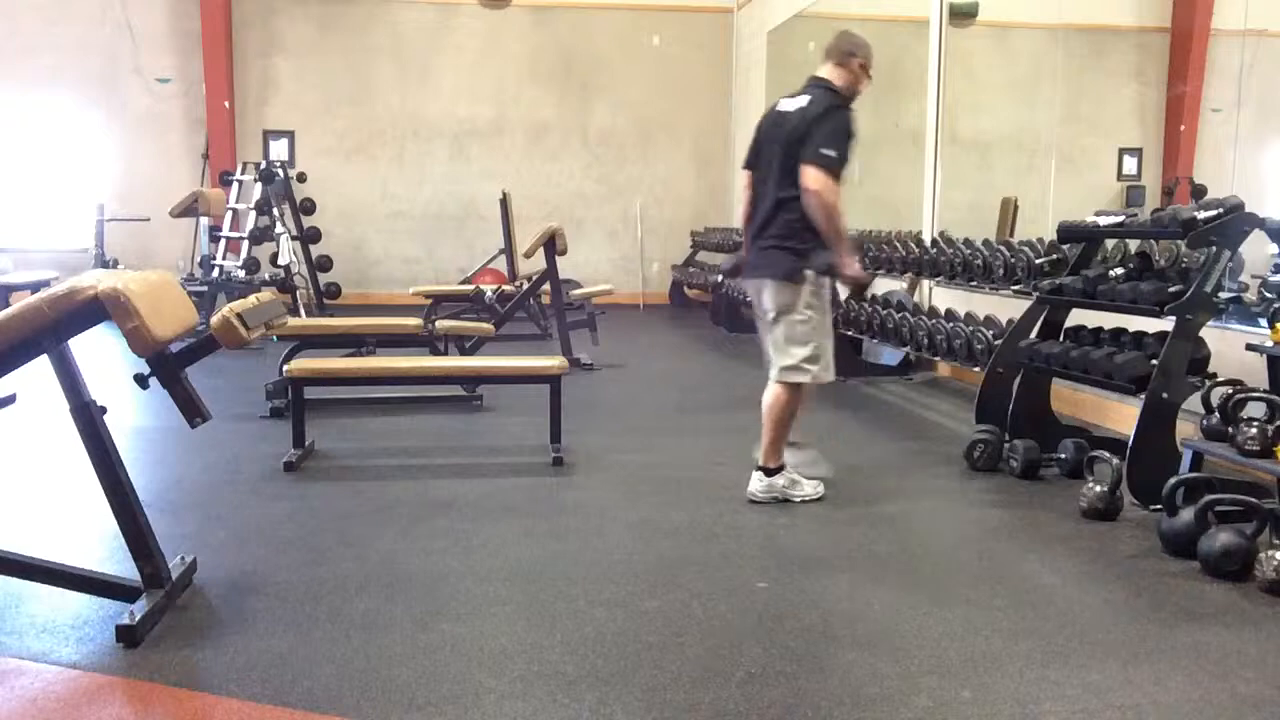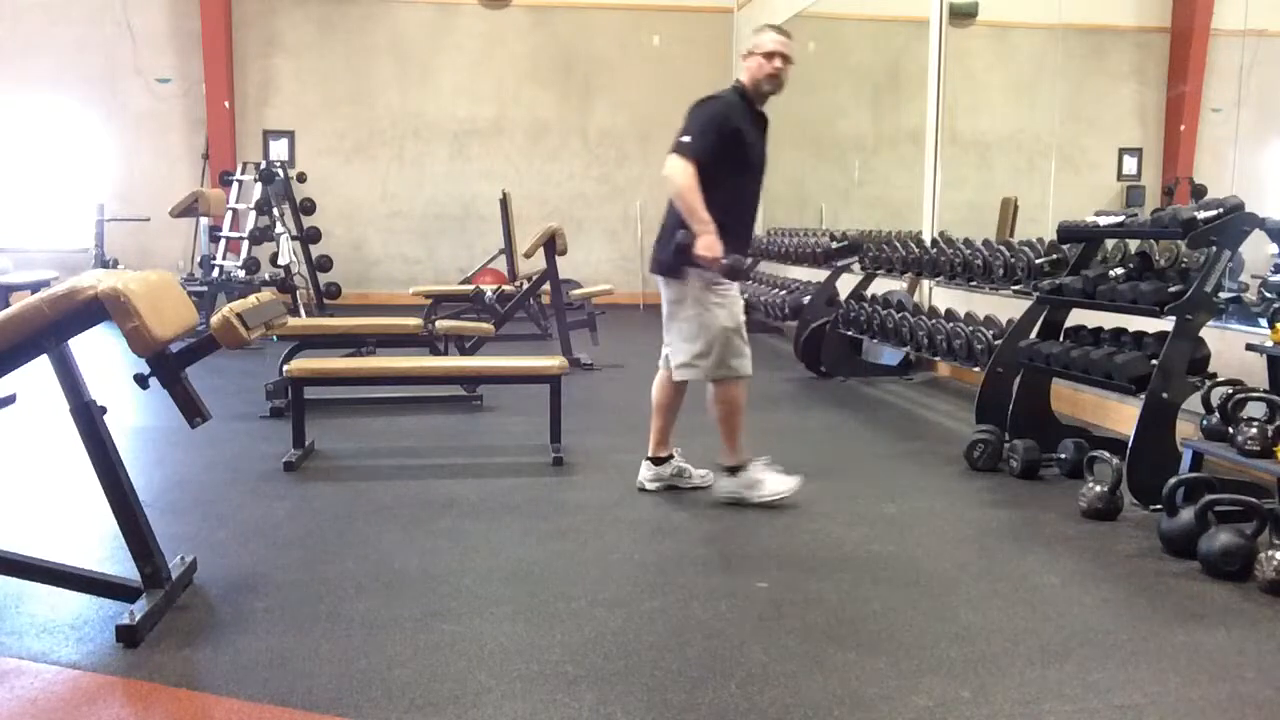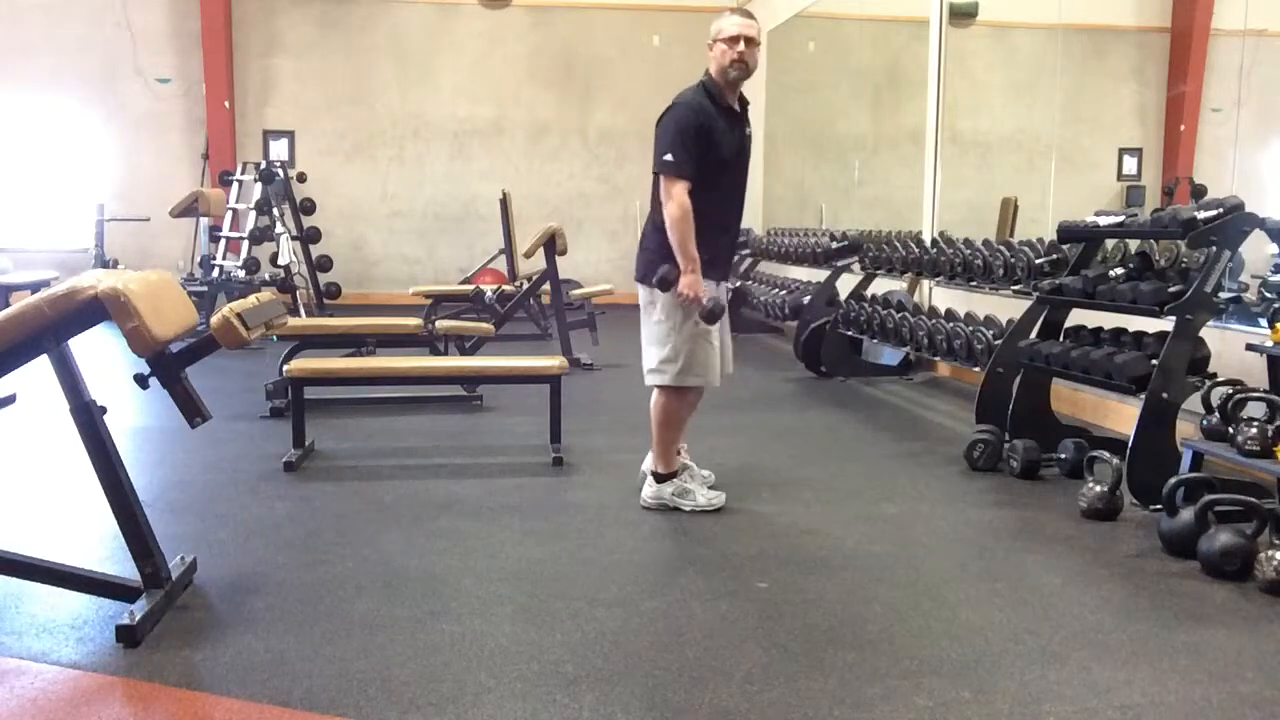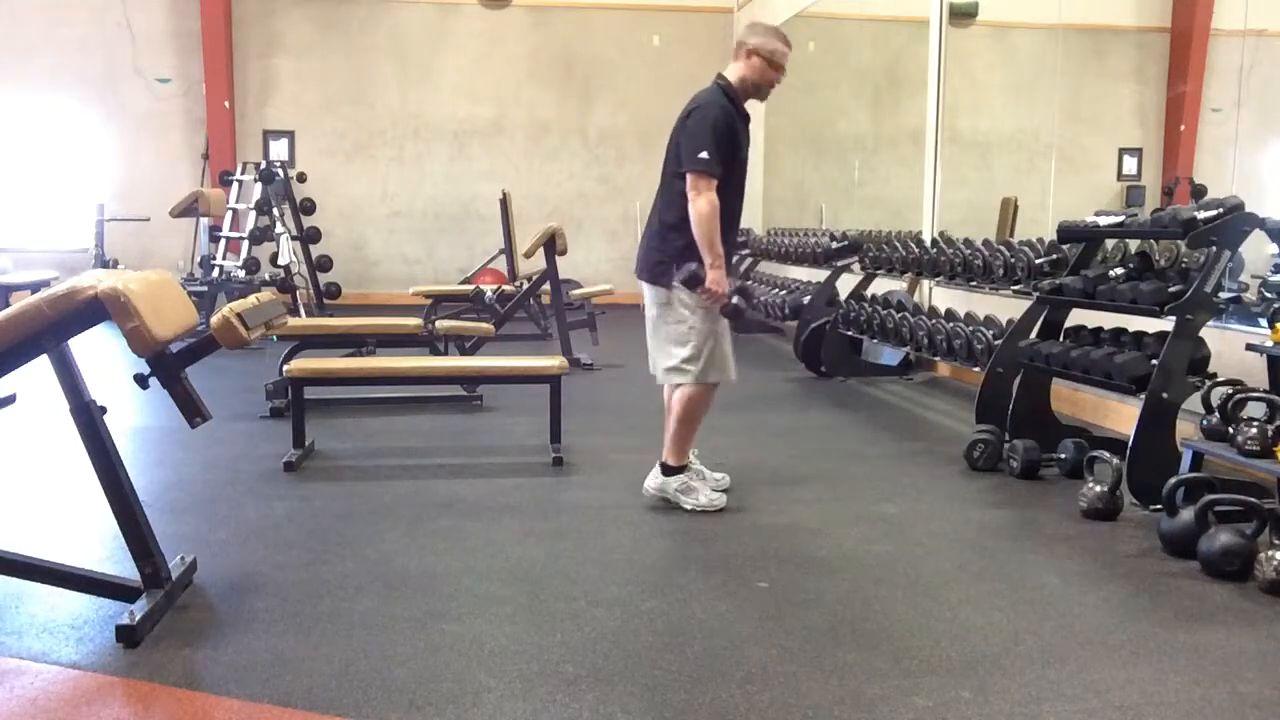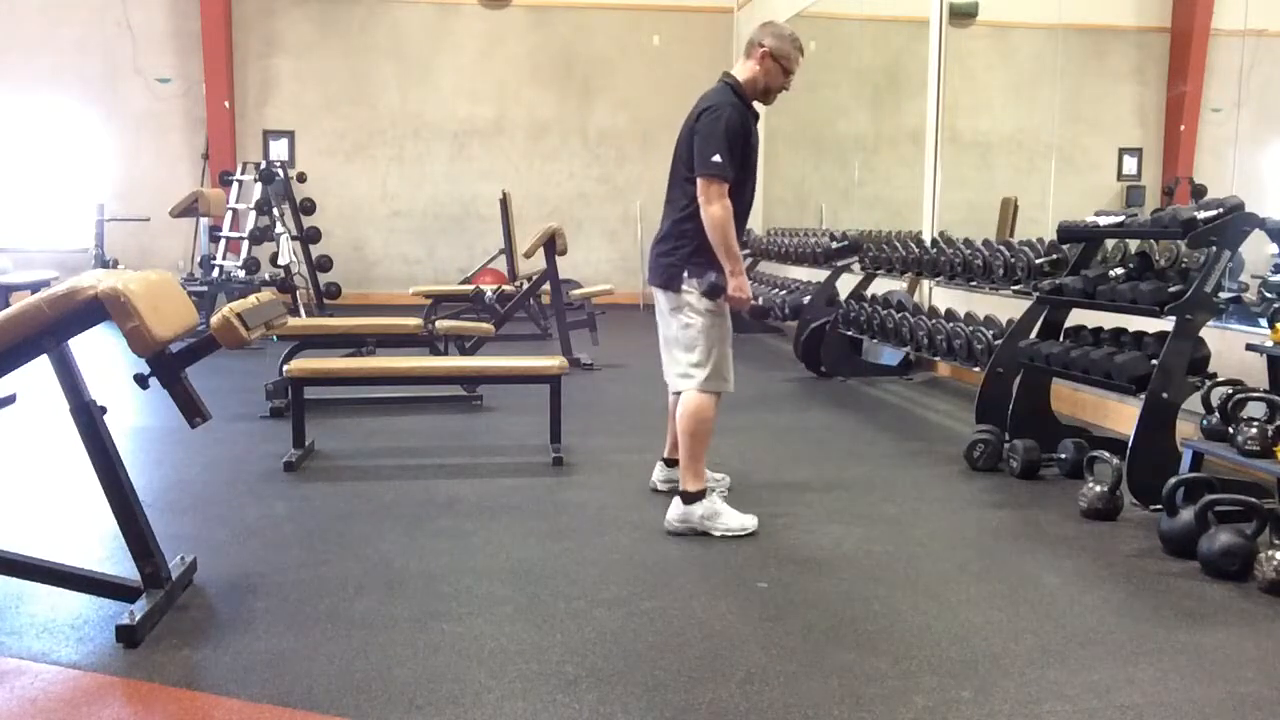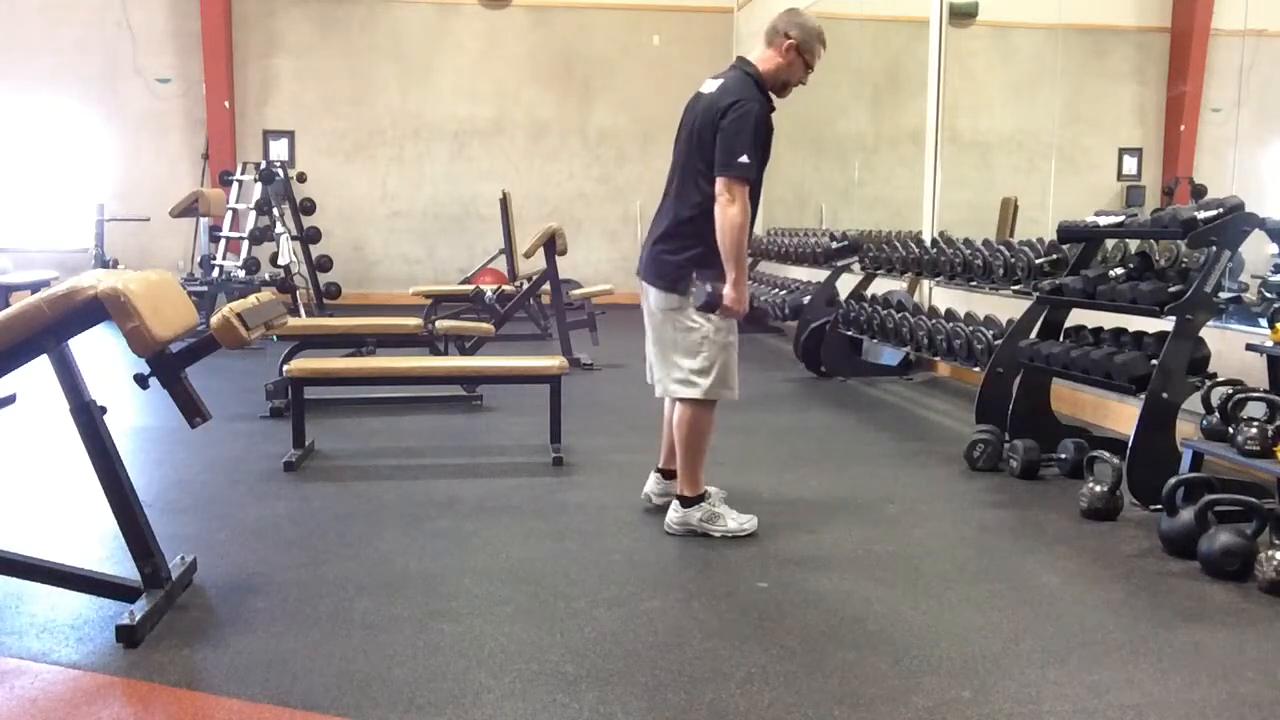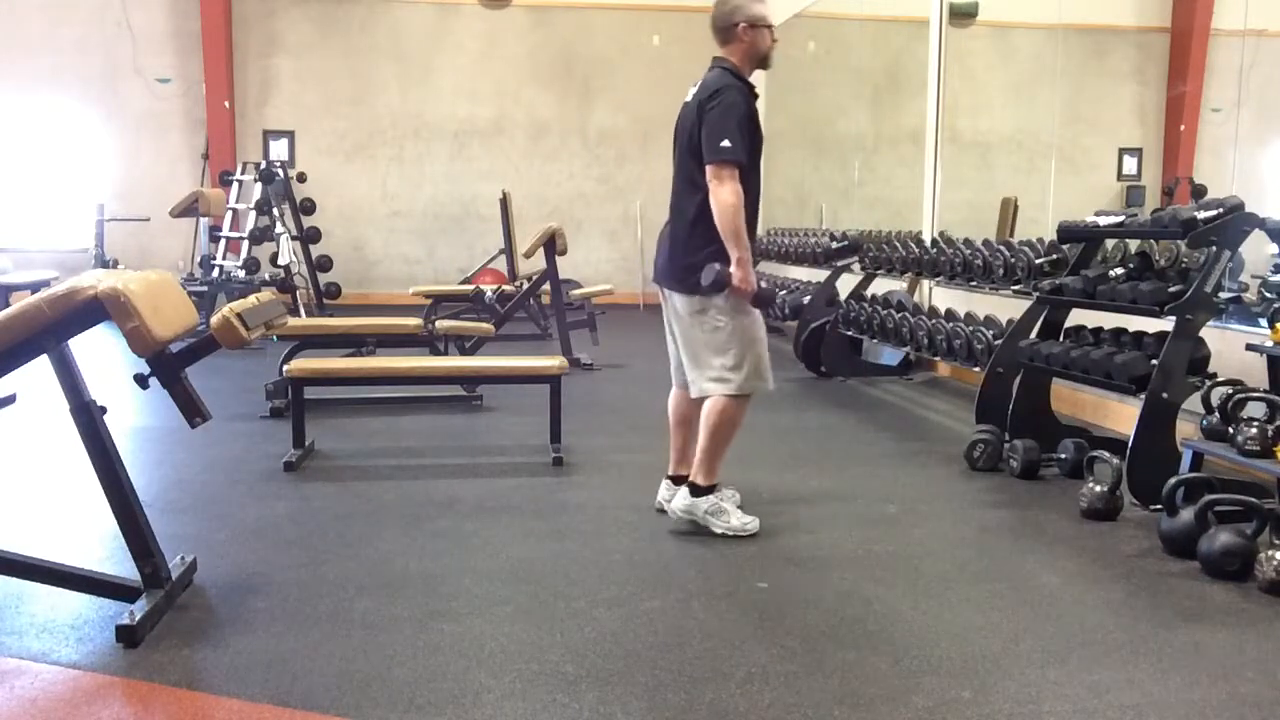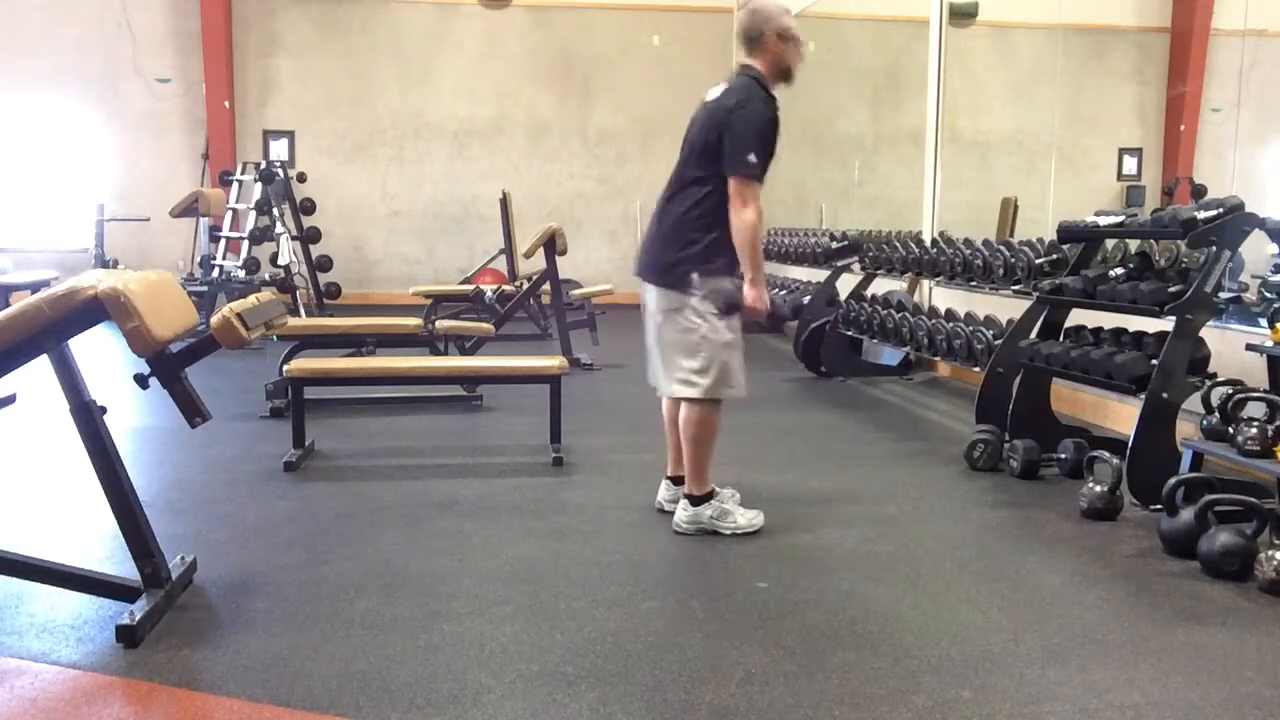
dt=0.5s
person 1, frame 1
left shoulder: (780, 109)
right shoulder: (834, 114)
left elbow: (749, 184)
right elbow: (816, 186)
left wrist: (749, 245)
right wrist: (846, 254)
left hip: (764, 255)
right hip: (796, 260)
left knee: (794, 362)
right knee: (797, 368)
left ankle: (777, 453)
right ankle: (770, 474)
person 1, frame 2
left shoulder: (752, 119)
right shoulder: (720, 109)
right elbow: (677, 168)
left wrist: (708, 238)
right wrist: (705, 232)
left hip: (690, 262)
right hip: (698, 263)
left knee: (678, 363)
right knee: (726, 365)
left ankle: (659, 462)
right ankle: (737, 471)
person 1, frame 3
left shoulder: (738, 112)
right shoulder: (689, 111)
right elbow: (673, 195)
right wrist: (687, 270)
left hip: (711, 269)
right hip: (678, 269)
left knee: (705, 371)
right knee: (679, 373)
left ankle: (667, 455)
right ankle: (664, 480)
person 1, frame 4
left shoulder: (732, 112)
right shoulder: (711, 110)
right elbow: (700, 194)
left wrist: (714, 264)
right wrist: (715, 266)
left hip: (685, 262)
right hip: (682, 265)
left knee: (689, 371)
right knee: (701, 371)
left ankle: (679, 461)
right ankle: (669, 472)
person 1, frame 5
left shoulder: (732, 108)
right shoulder: (723, 110)
right elbow: (711, 197)
left wrist: (727, 267)
right wrist: (735, 272)
left hip: (686, 264)
right hip: (693, 268)
left knee: (688, 374)
right knee: (702, 381)
left ankle: (672, 465)
right ankle: (692, 501)
person 1, frame 6
left shoulder: (721, 86)
right shoulder: (747, 104)
right elbow: (729, 199)
right wrist: (736, 280)
left hip: (666, 257)
right hip: (693, 268)
left knee: (682, 381)
right knee: (700, 386)
left ankle: (667, 476)
right ankle: (689, 503)
person 1, frame 7
left shoulder: (706, 90)
right shoulder: (729, 93)
right elbow: (723, 183)
right wrist: (741, 261)
left hip: (679, 262)
right hip: (710, 268)
left knee: (691, 379)
right knee: (735, 381)
left ankle: (678, 481)
right ankle: (699, 491)
person 1, frame 8
left shoulder: (725, 96)
right shoulder: (754, 105)
right elbow: (743, 203)
left wrist: (740, 274)
right wrist: (754, 281)
left hip: (669, 258)
right hip: (695, 268)
left knee: (683, 379)
right knee: (704, 383)
left ankle: (677, 482)
right ankle: (698, 502)
